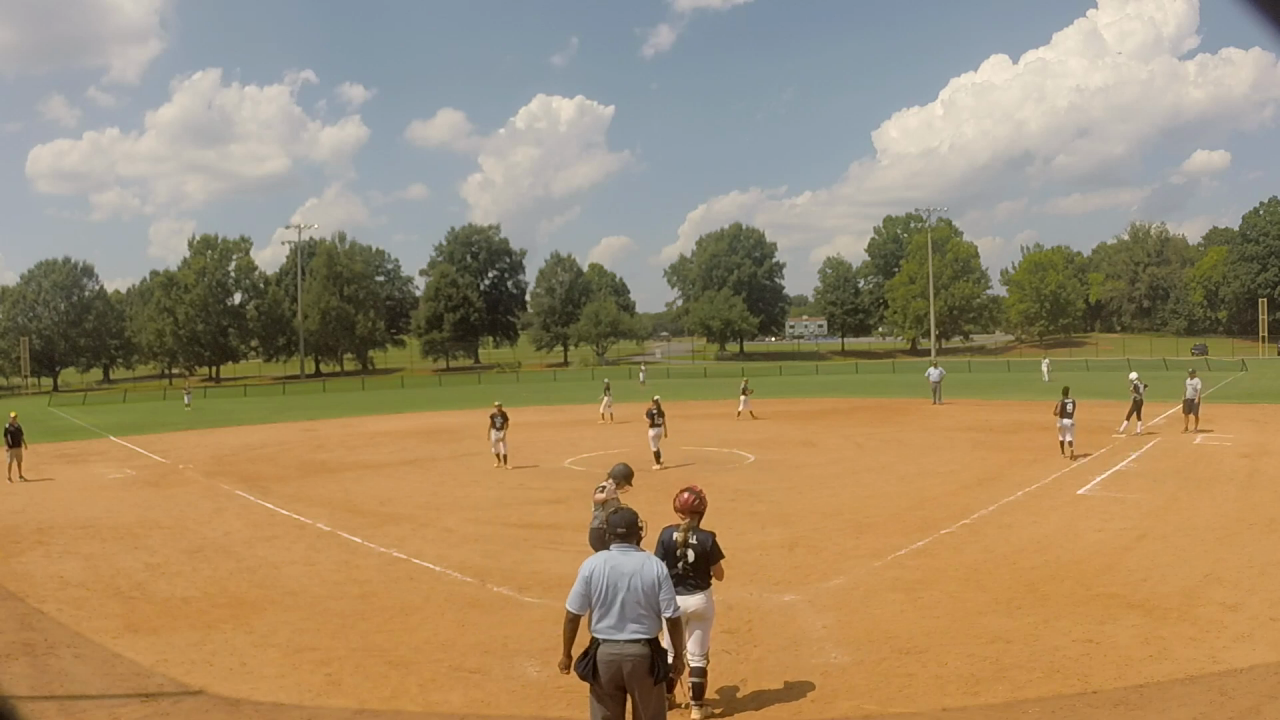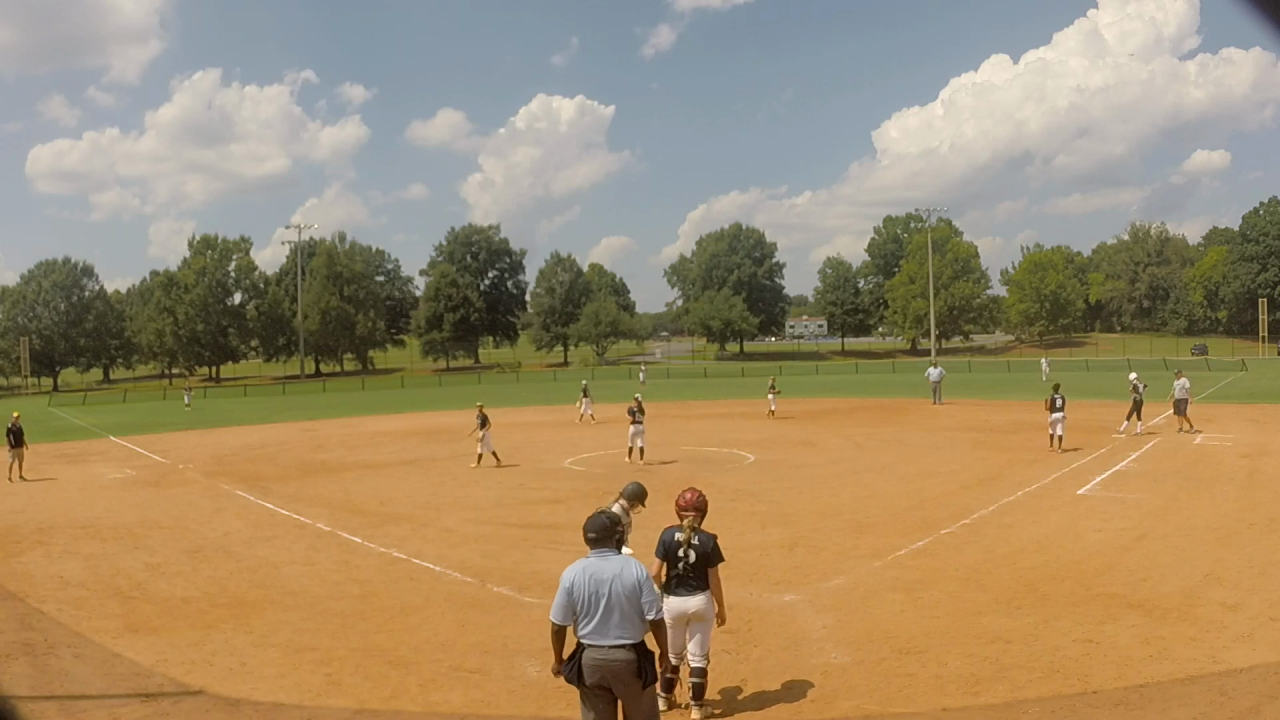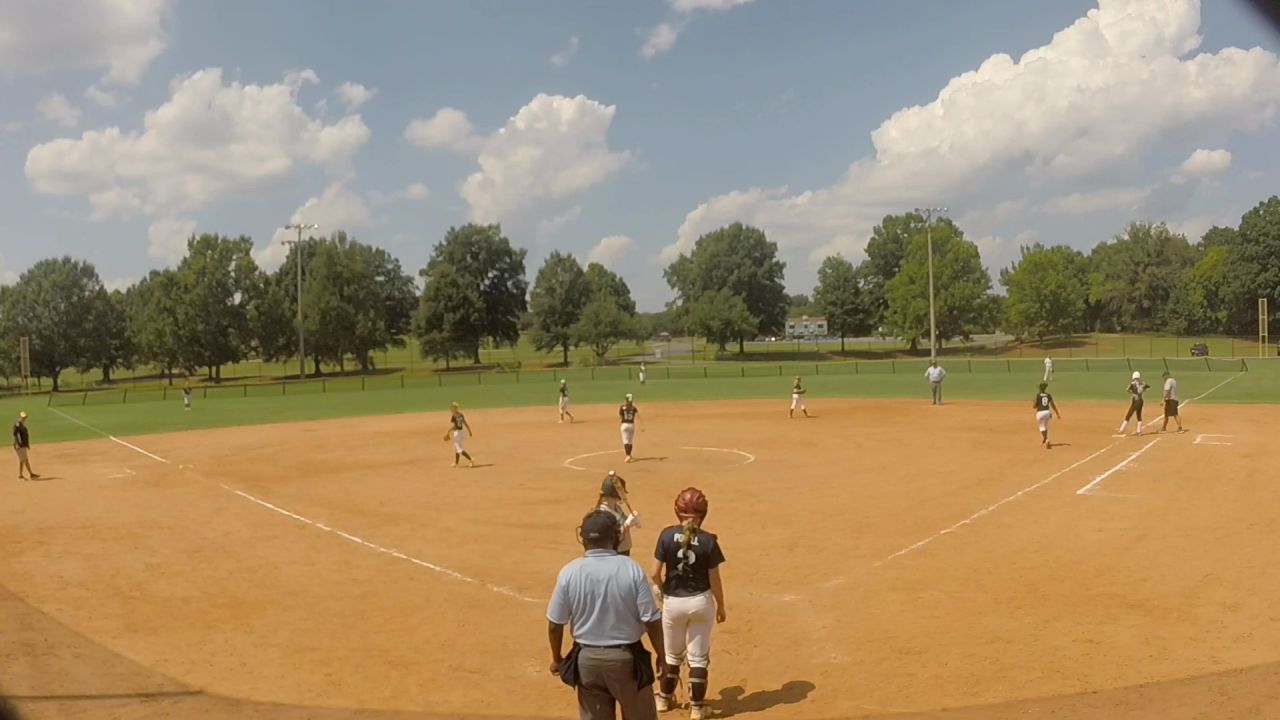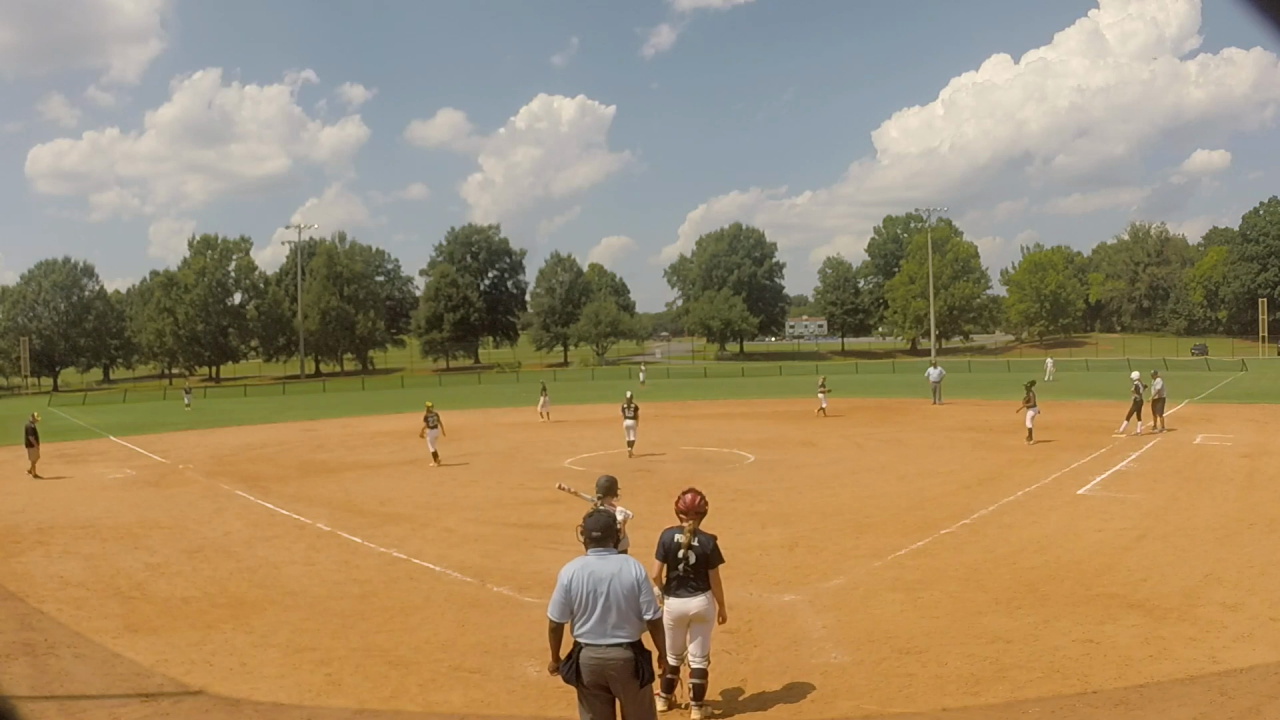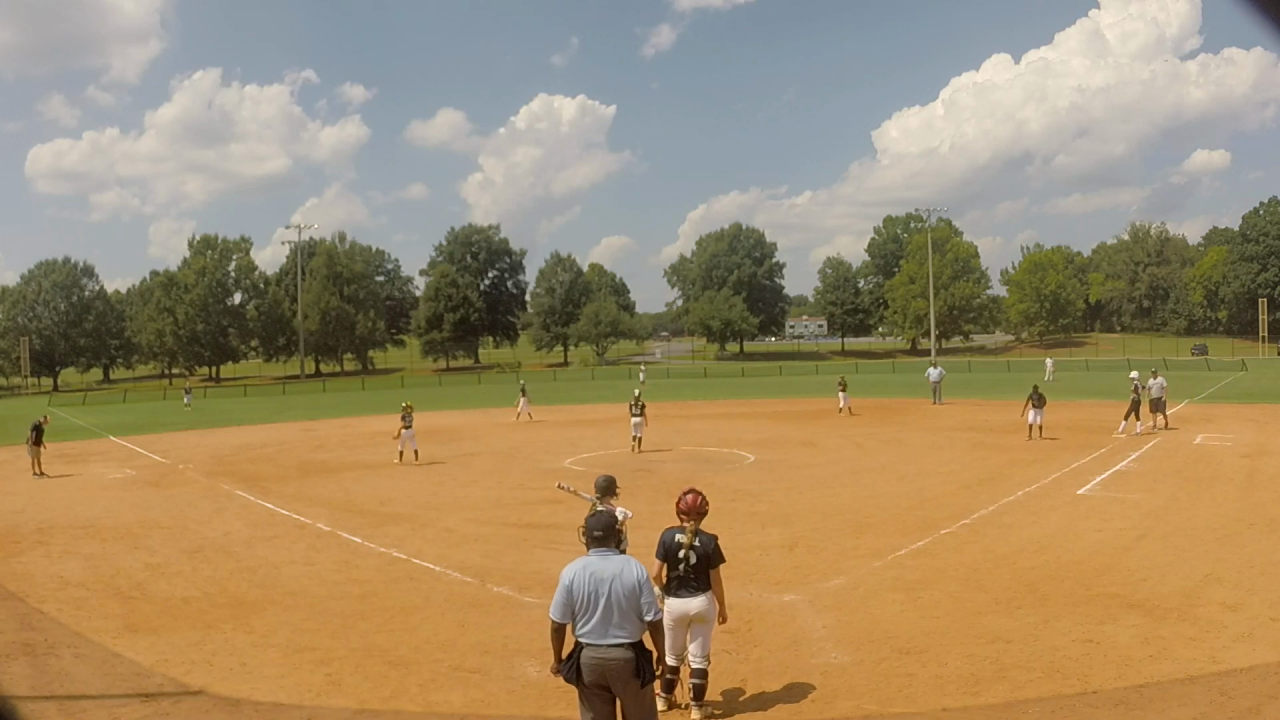
dt=0.7s
person 1, frame 1
left shoulder: (667, 534)
right shoulder: (707, 538)
right elbow: (719, 575)
left hip: (673, 600)
right hip: (700, 600)
left knee: (671, 652)
right knee: (698, 656)
left ankle: (665, 699)
person 1, frame 2
left shoulder: (668, 534)
right shoulder: (708, 540)
left elbow: (655, 573)
right elbow: (714, 580)
left wrist: (663, 590)
right wrist: (721, 607)
left hip: (673, 601)
right hip: (701, 602)
left knee: (673, 654)
right knee: (698, 657)
left ankle: (664, 699)
person 1, frame 3
left shoulder: (667, 535)
right shoulder: (708, 541)
left elbow: (654, 573)
right elbow: (714, 580)
left wrist: (663, 590)
right wrist: (721, 605)
left hip: (673, 602)
right hip: (701, 602)
left knee: (672, 654)
right knee: (698, 657)
left ankle: (664, 699)
person 1, frame 4
left shoulder: (668, 536)
right shoulder: (708, 541)
left elbow: (655, 574)
right elbow: (714, 580)
left wrist: (664, 591)
right wrist: (722, 606)
left hip: (674, 603)
right hip: (702, 603)
left knee: (672, 654)
right knee: (699, 657)
left ankle: (664, 699)
person 1, frame 5
left shoulder: (668, 536)
right shoulder: (709, 541)
left elbow: (655, 573)
right elbow: (715, 581)
left wrist: (663, 590)
right wrist: (722, 607)
left hip: (674, 603)
right hip: (702, 603)
left knee: (672, 654)
right knee: (699, 657)
left ankle: (664, 699)
person 2, frame 1
left shoulder: (592, 564)
right shoulder: (655, 565)
left elbow: (573, 614)
right elbow: (672, 618)
left wrist: (566, 653)
right wrist: (678, 655)
left hip: (604, 653)
right hip: (644, 652)
person 2, frame 2
left shoulder: (572, 573)
right shoulder: (634, 568)
left elbow: (558, 625)
right elbow: (655, 619)
left wrist: (558, 659)
right wrist: (664, 652)
left hip: (590, 658)
right hip: (631, 657)
person 2, frame 3
left shoulder: (569, 572)
right shoulder: (631, 569)
left elbow: (555, 624)
right elbow: (651, 620)
left wrist: (557, 658)
right wrist: (661, 655)
left hip: (587, 658)
right hip: (626, 657)
person 2, frame 4
left shoulder: (570, 571)
right shoulder: (633, 567)
left elbow: (556, 623)
right elbow: (652, 618)
left wrist: (555, 658)
right wrist: (662, 653)
left hip: (587, 657)
right hip: (627, 656)
person 2, frame 5
left shoulder: (572, 571)
right shoulder: (634, 568)
left elbow: (558, 623)
right elbow: (653, 619)
left wrist: (557, 659)
right wrist: (661, 654)
left hip: (588, 657)
right hip: (628, 656)
